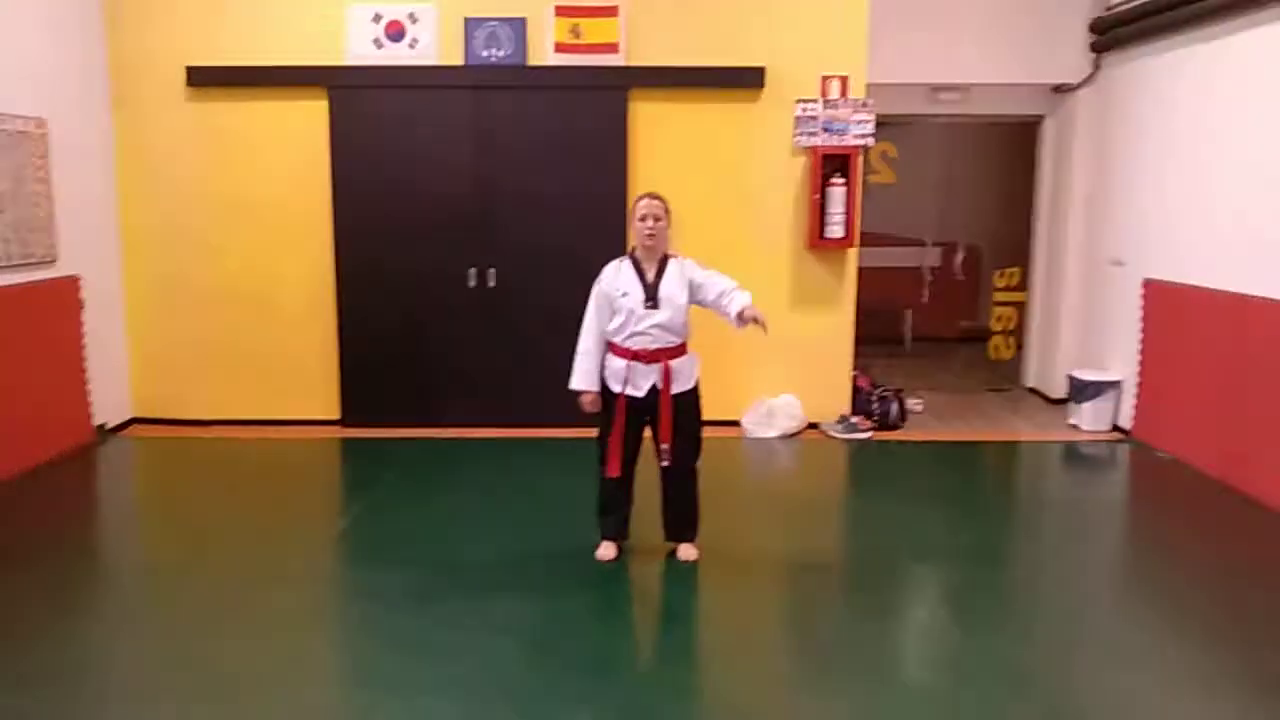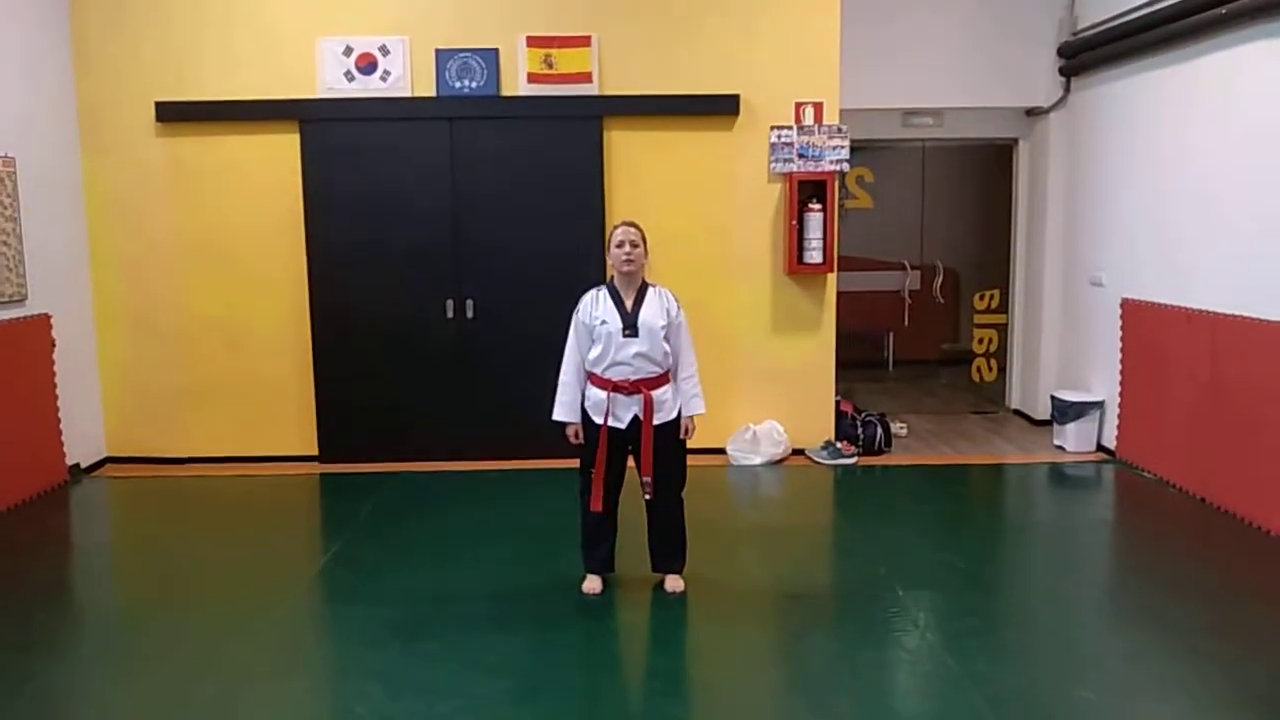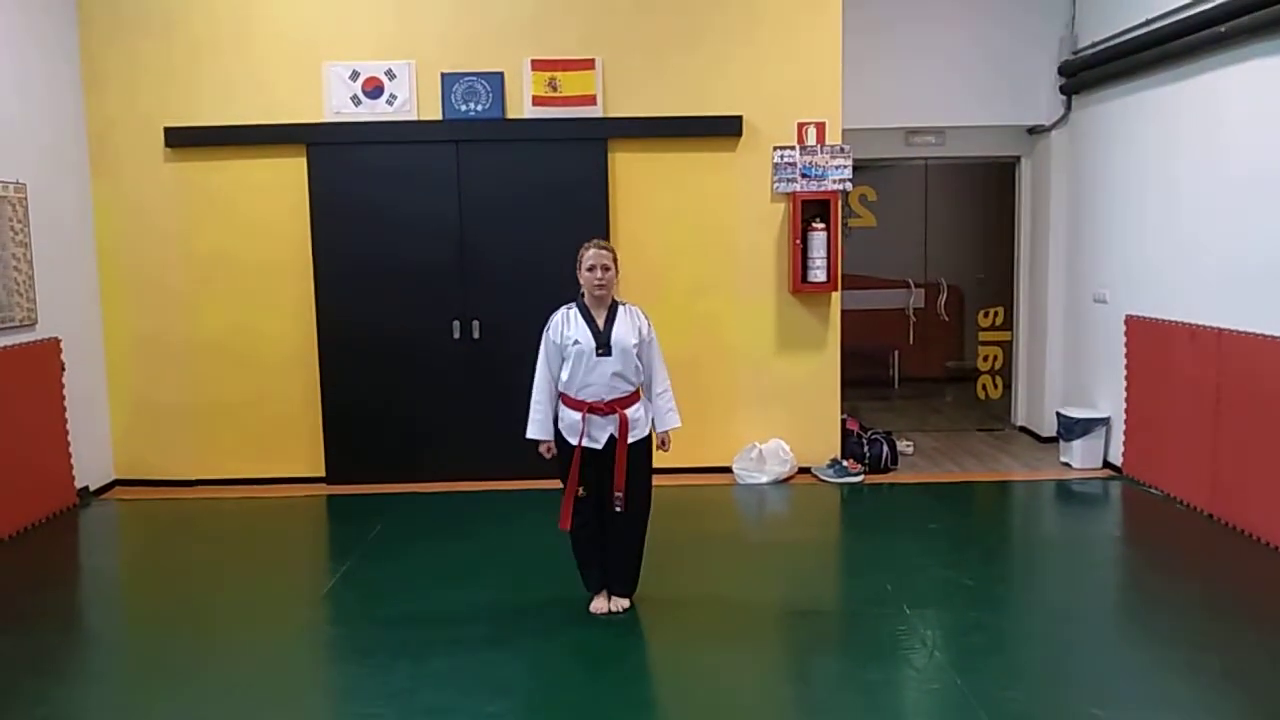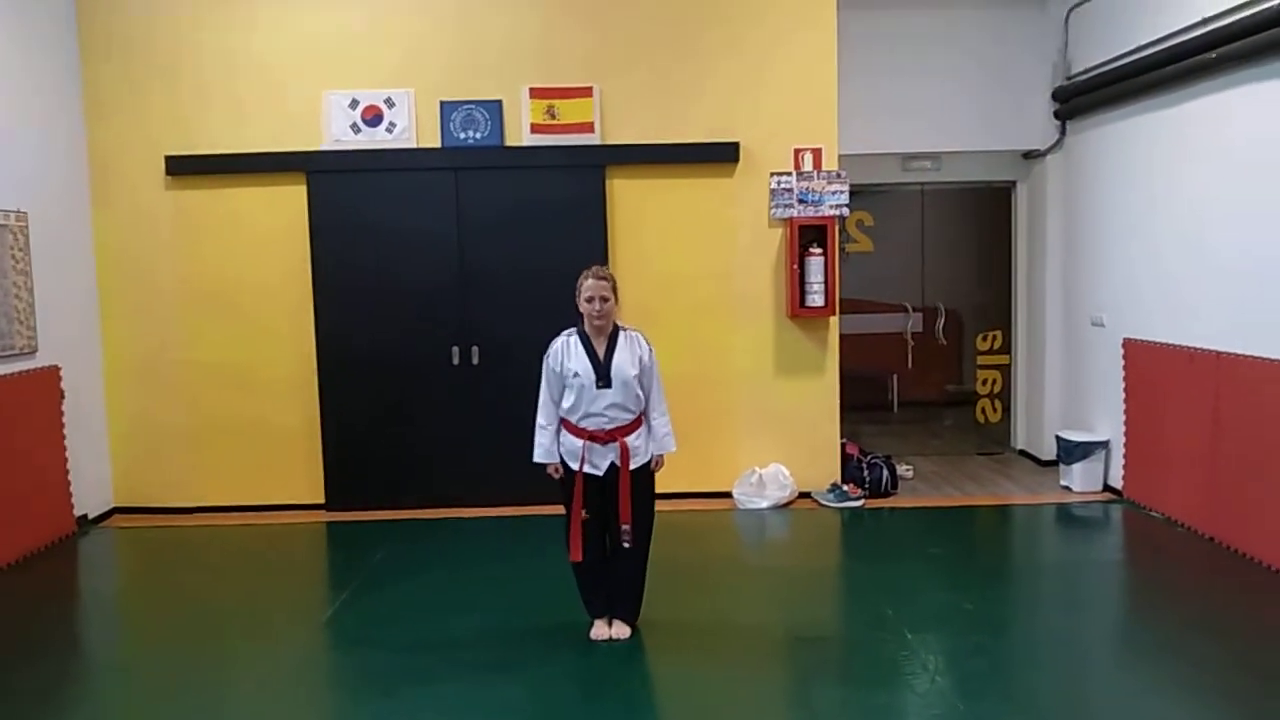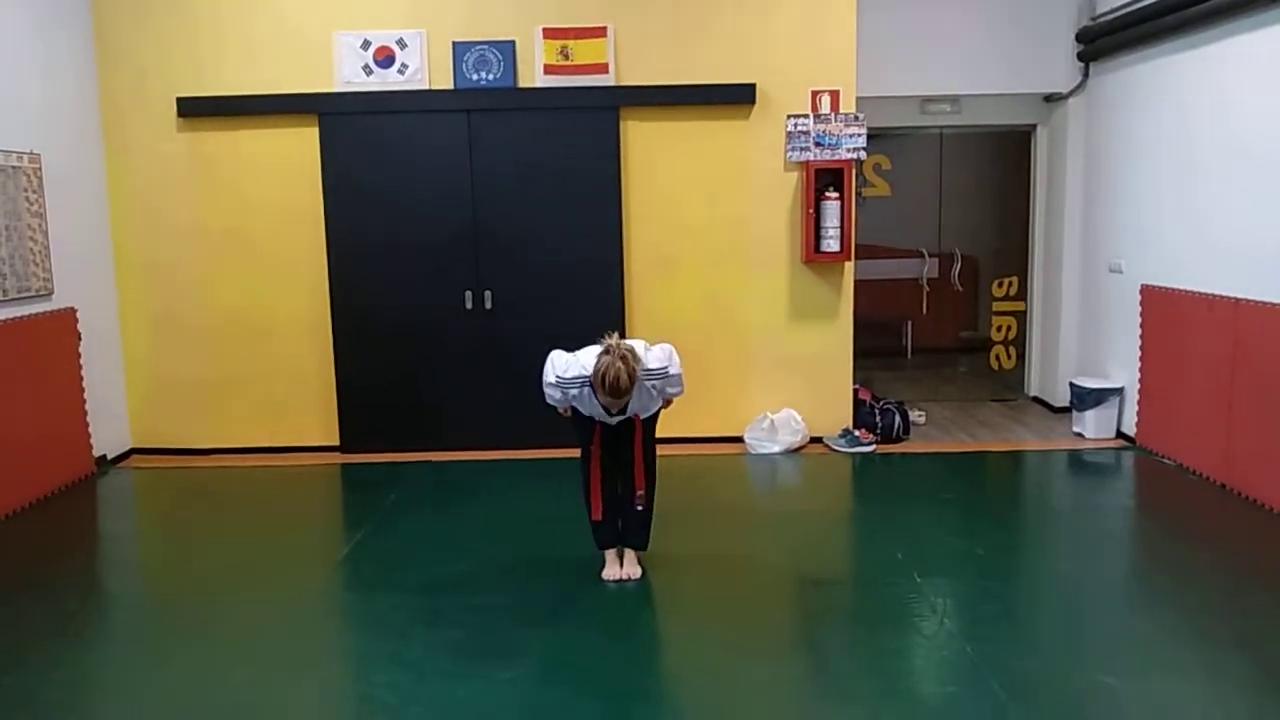
dt=1s
person 1, frame 1
left shoulder: (686, 271)
right shoulder: (612, 274)
left elbow: (724, 294)
right elbow: (593, 330)
left wrist: (746, 309)
right wrist: (586, 383)
left hip: (675, 377)
right hip: (624, 377)
left knee: (679, 461)
right knee: (617, 460)
left ankle: (683, 536)
right ankle: (611, 535)
person 1, frame 2
left shoulder: (665, 301)
right shoulder: (591, 303)
left elbow: (684, 359)
right elbow: (574, 362)
left wrist: (689, 409)
right wrist: (570, 415)
left hip: (657, 407)
right hip: (604, 408)
left knee: (664, 491)
right knee: (599, 491)
left ankle: (670, 567)
right ankle: (596, 568)
person 1, frame 3
left shoulder: (635, 319)
right shoulder: (561, 322)
left elbow: (656, 374)
right elbow: (545, 380)
left wrist: (664, 423)
right wrist: (543, 432)
left hip: (629, 427)
right hip: (579, 430)
left knee: (628, 510)
right knee: (585, 512)
left ankle: (621, 587)
right ankle: (598, 588)
person 1, frame 4
left shoulder: (637, 345)
right shoulder: (561, 349)
left elbow: (655, 401)
right elbow: (548, 407)
left wrist: (660, 445)
right wrist: (548, 454)
left hip: (630, 454)
right hip: (579, 455)
left knee: (631, 534)
right knee: (585, 536)
left ankle: (623, 614)
right ankle: (600, 614)
person 1, frame 5
left shoulder: (653, 369)
right shoulder: (571, 376)
left elbow: (670, 356)
right elbow: (553, 362)
left wrist: (668, 395)
right wrist: (562, 403)
left knee: (638, 472)
right knee: (598, 473)
left ankle: (631, 551)
right ankle: (610, 551)
